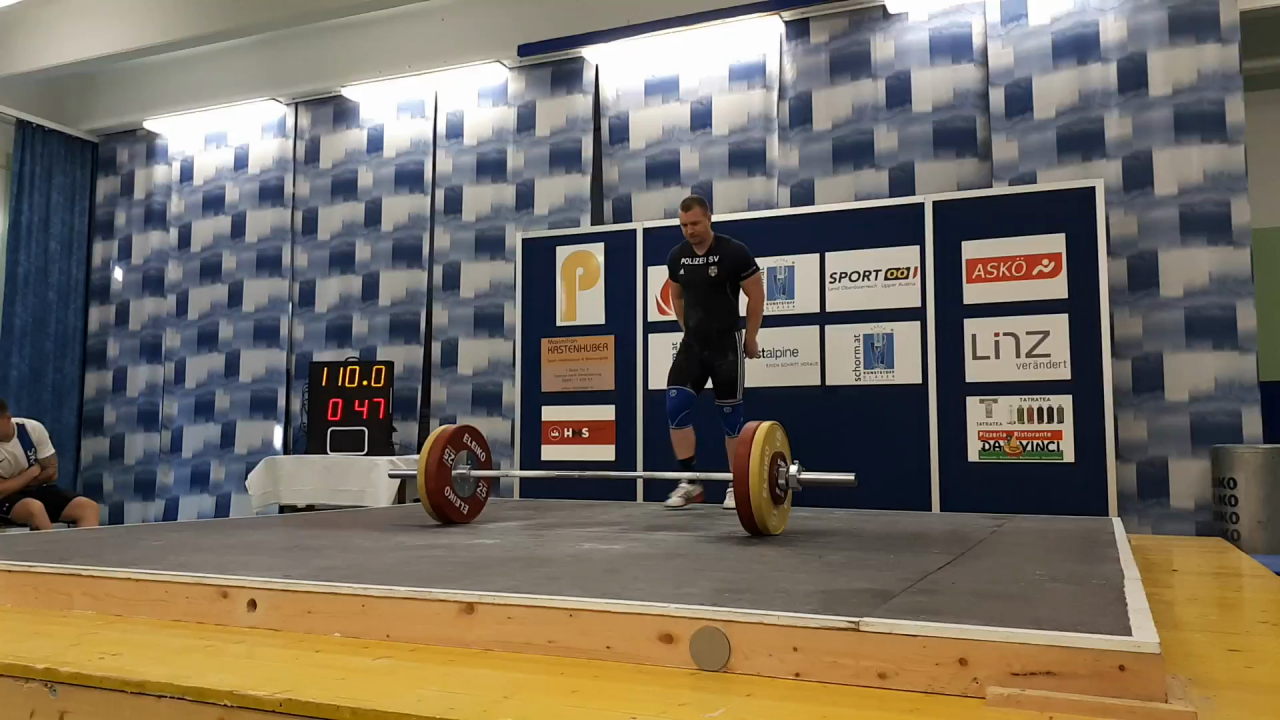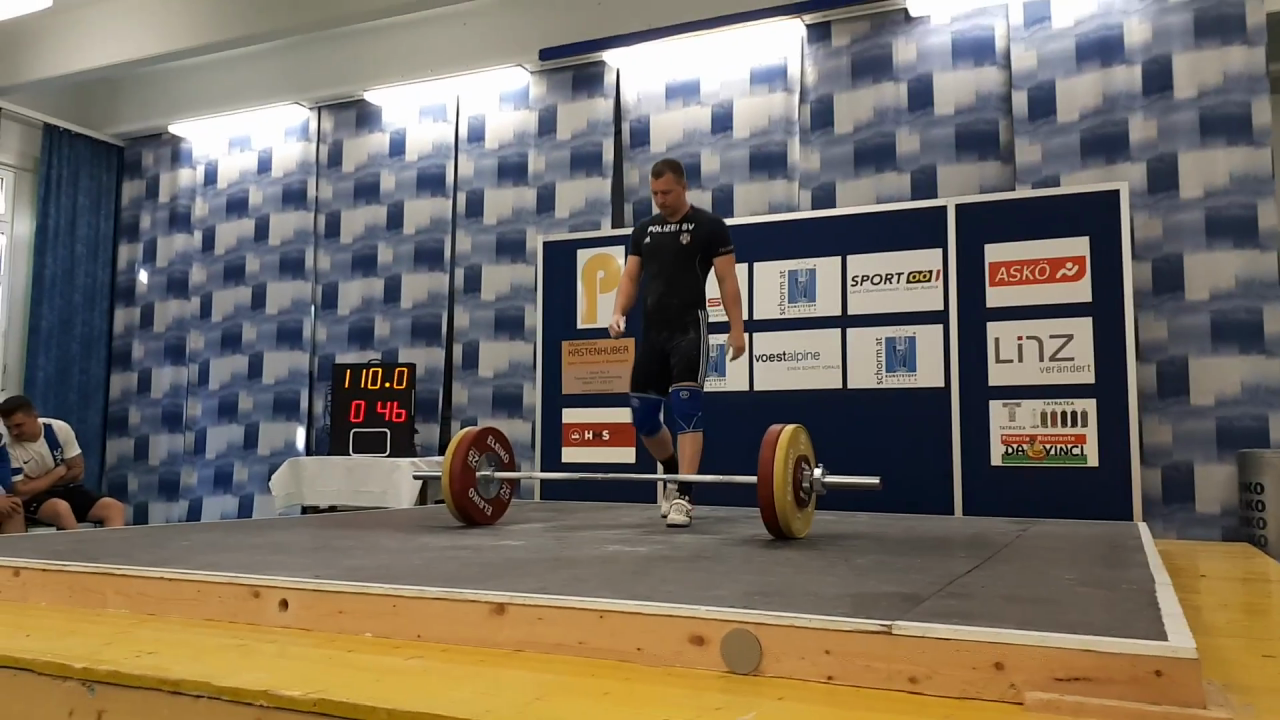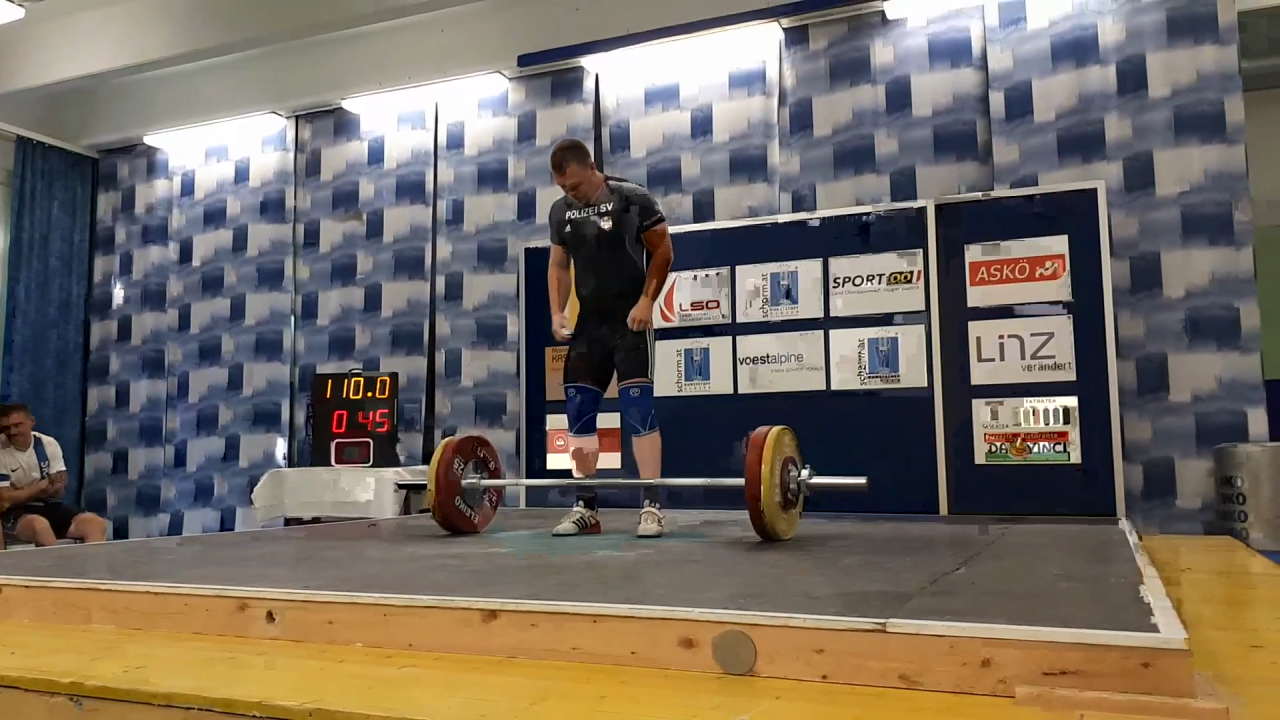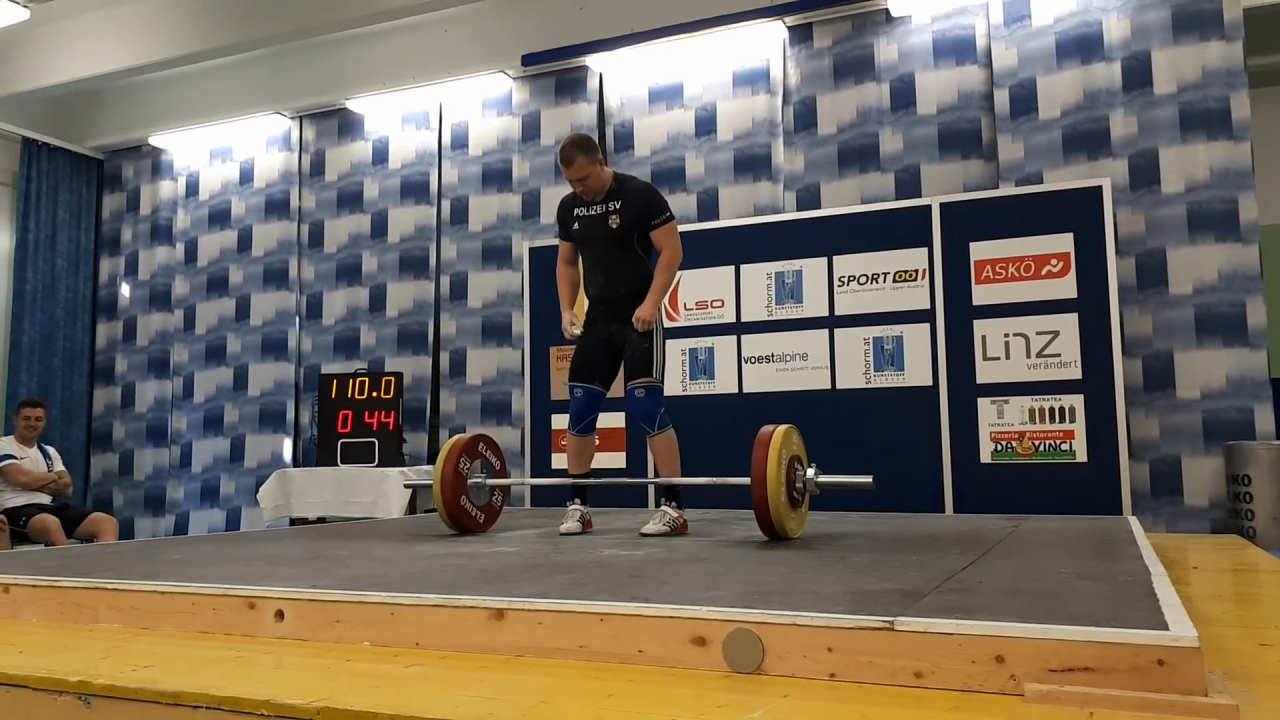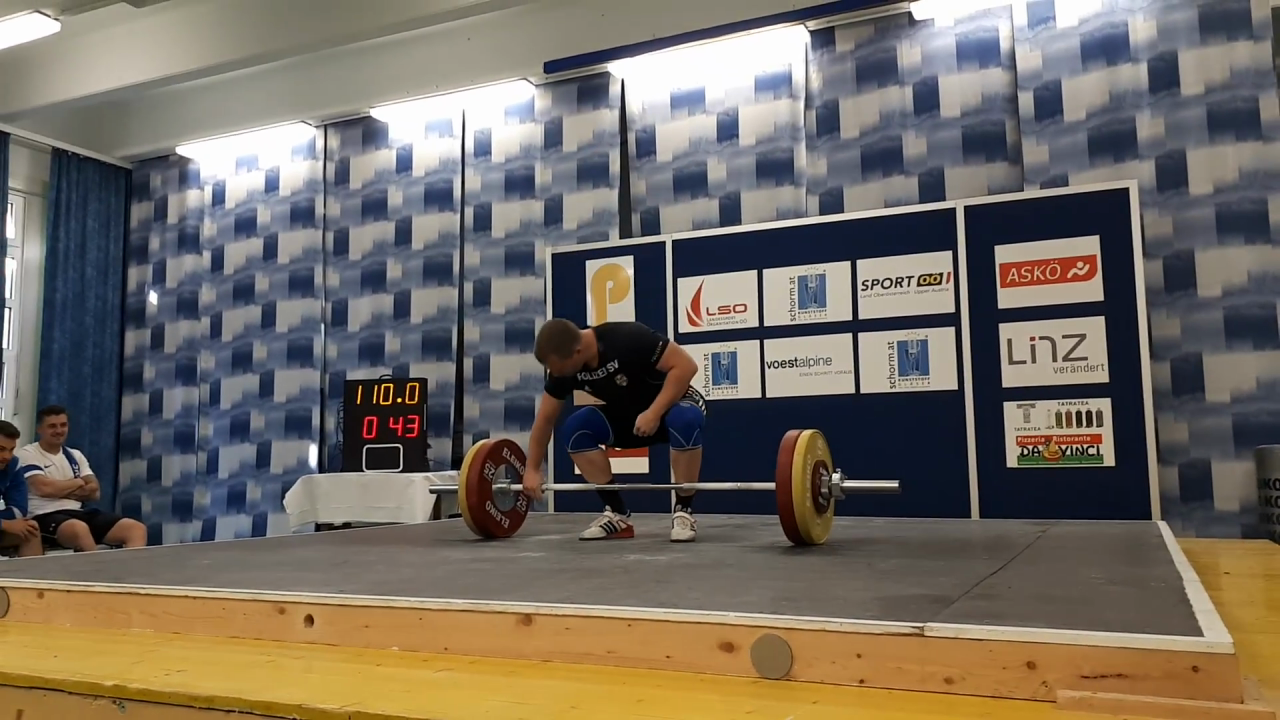
dt=1s
person 1, frame 1
left shoulder: (735, 253)
right shoulder: (677, 256)
left elbow: (756, 297)
left wrist: (750, 336)
left hip: (725, 344)
right hip: (693, 344)
left knee: (730, 414)
right knee: (676, 406)
left ankle: (736, 486)
right ankle: (690, 482)
person 1, frame 2
left shoulder: (709, 225)
right shoulder: (643, 229)
left elbow: (727, 279)
right elbow: (630, 277)
left wrist: (737, 329)
right wrist: (618, 313)
left hip: (688, 328)
right hip: (652, 331)
left knee: (685, 407)
right knee: (643, 415)
left ankle: (683, 496)
right ankle: (674, 475)
person 1, frame 3
left shoulder: (631, 198)
right shoulder: (560, 212)
left elbow: (662, 251)
right elbow: (558, 265)
left wrist: (646, 301)
right wrist: (557, 311)
left hip: (629, 319)
right hip: (589, 323)
left knee: (638, 406)
right knee: (578, 409)
left ankle: (652, 506)
right ankle: (586, 507)
person 1, frame 4
left shoulder: (640, 195)
right shoulder: (569, 208)
left elbow: (672, 252)
right elbow: (567, 263)
left wrist: (650, 303)
right wrist: (566, 311)
left hip: (638, 319)
right hip: (597, 322)
left knee: (644, 406)
right knee: (580, 409)
left ankle: (671, 506)
right ankle: (579, 504)
person 1, frame 5
left shoulder: (628, 339)
right shoulder: (564, 369)
left elbow: (685, 365)
right elbow: (545, 418)
left wrist: (653, 413)
right wrist: (532, 470)
left hip: (674, 403)
right hip: (628, 417)
left knee: (684, 420)
right knee: (575, 429)
left ankle: (683, 511)
right ankle: (617, 514)
